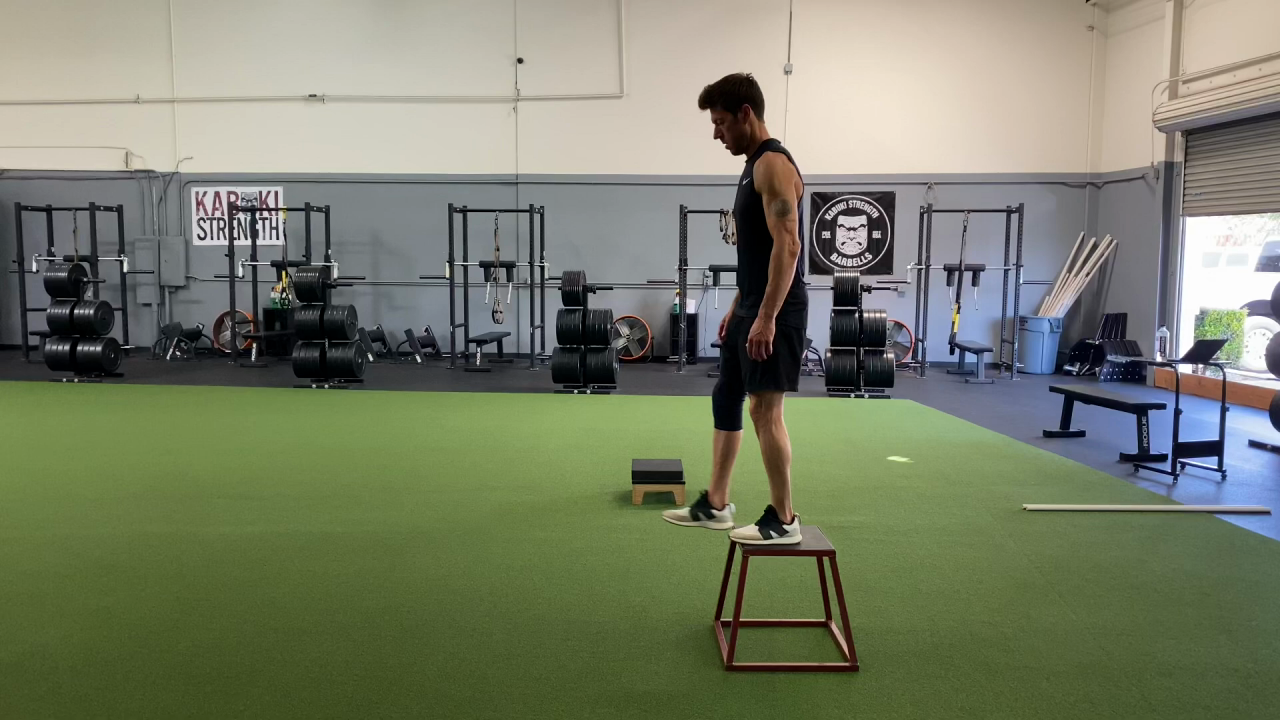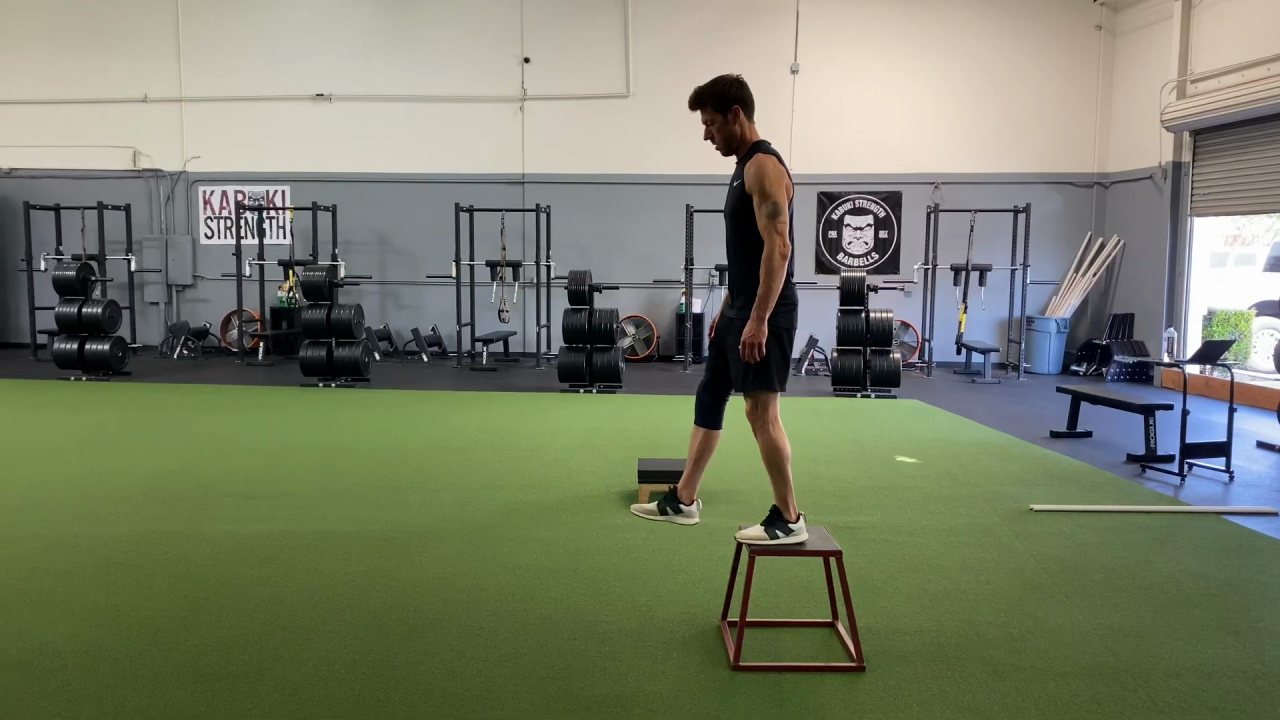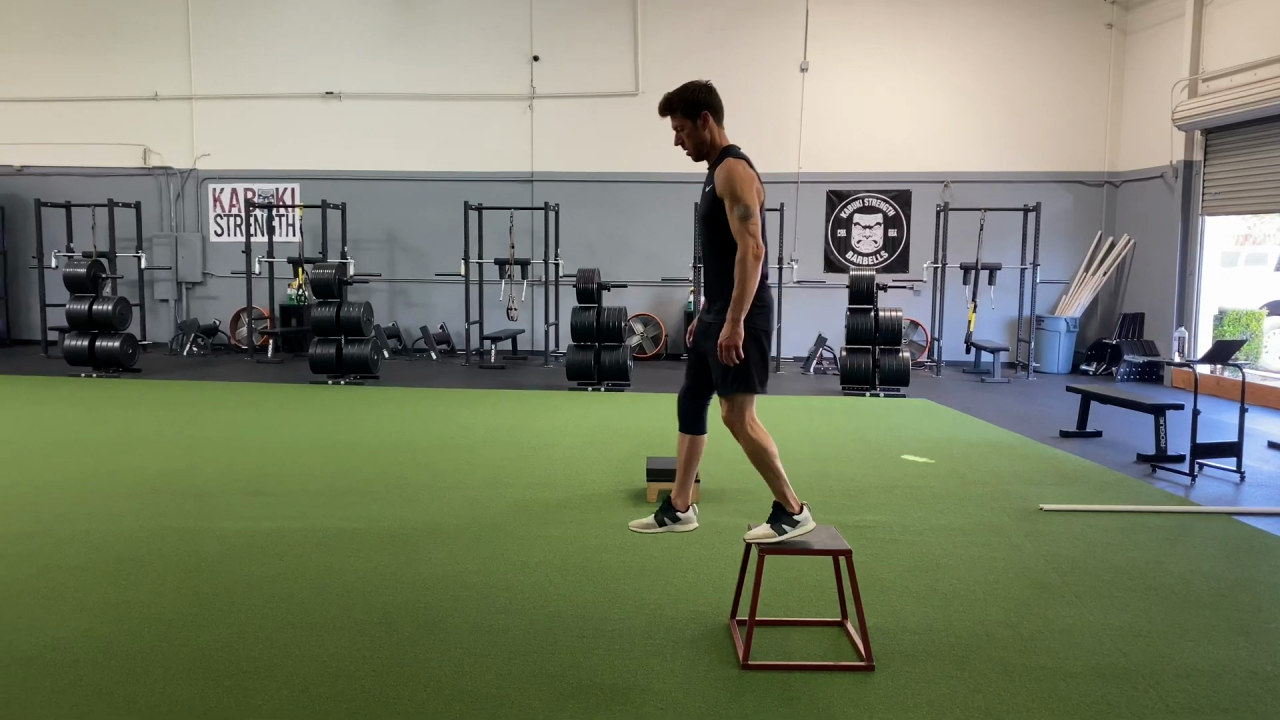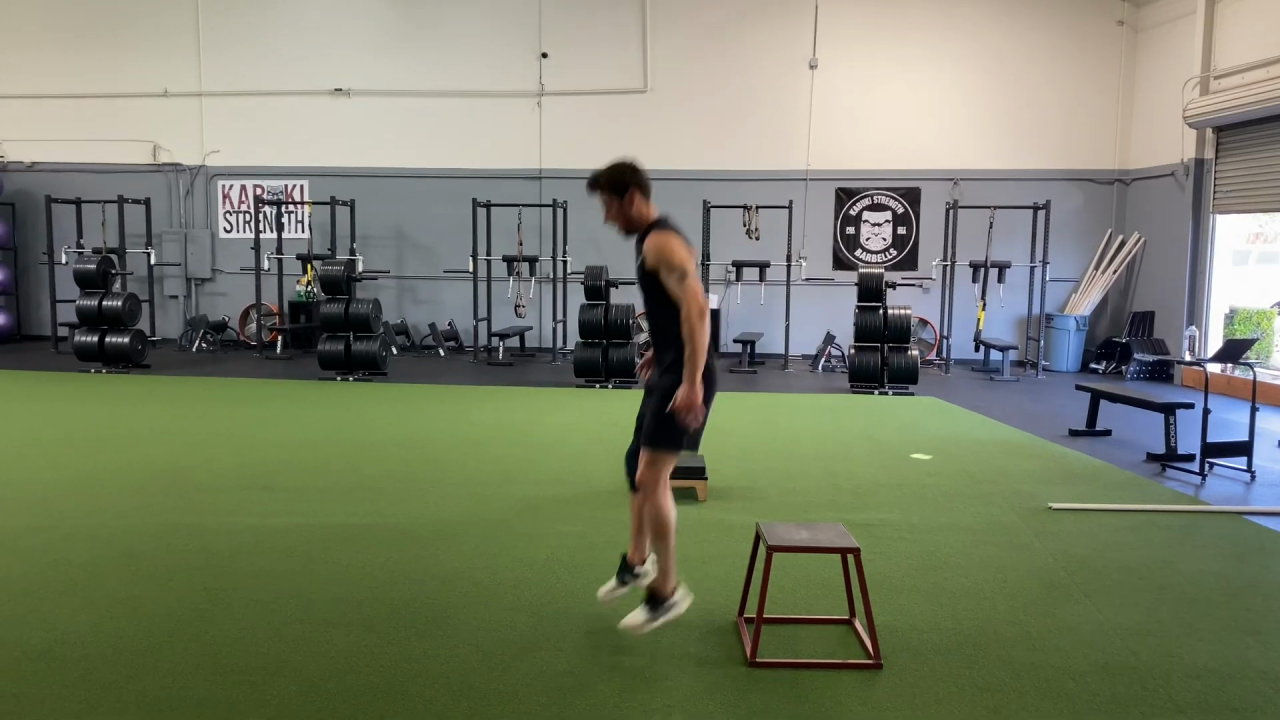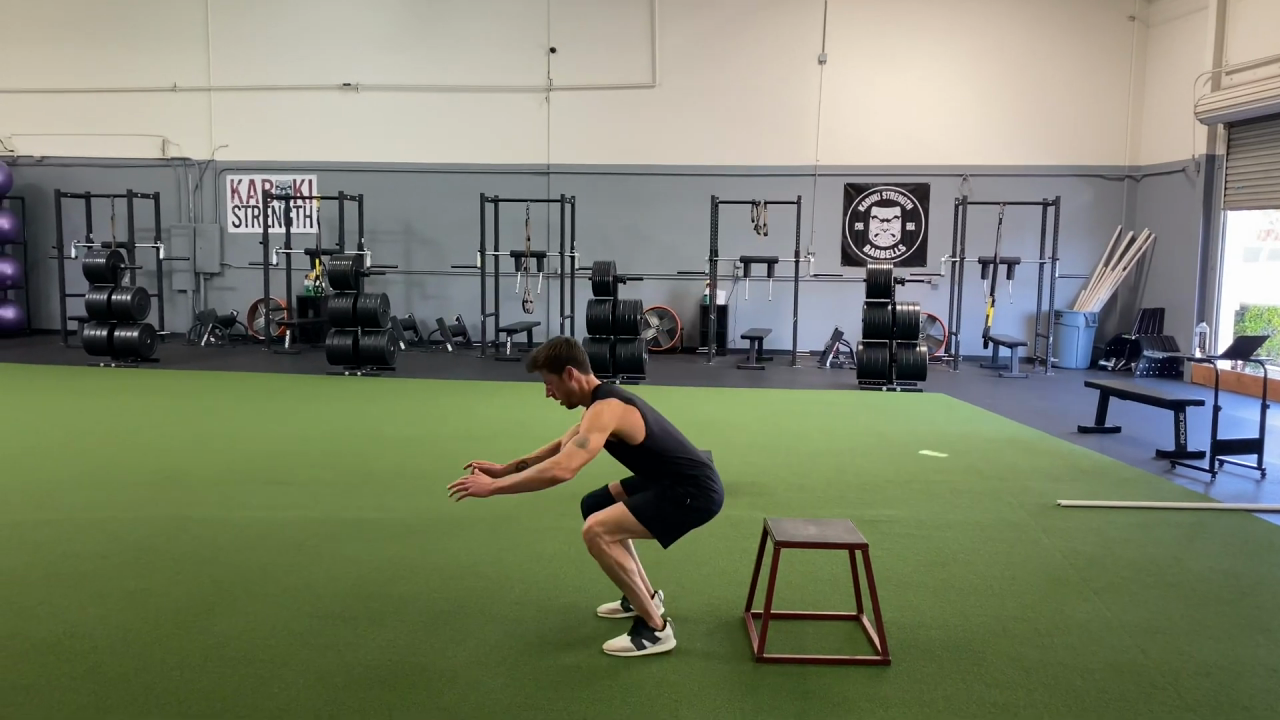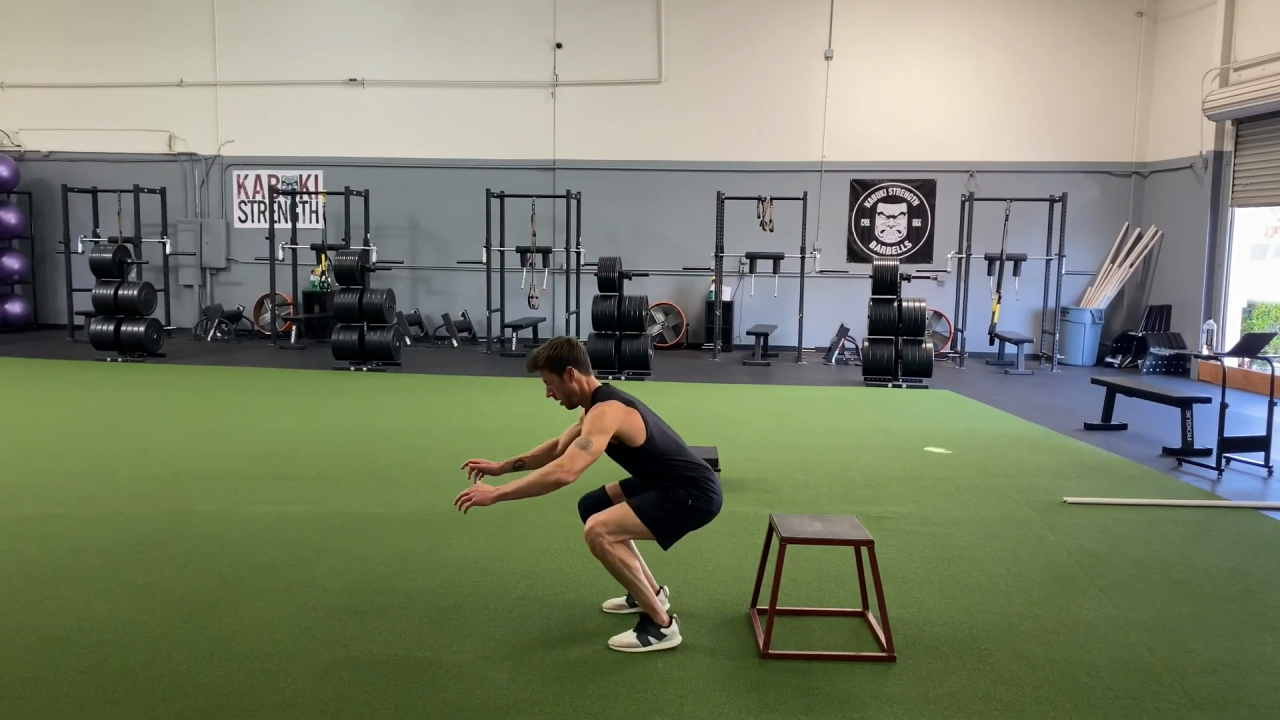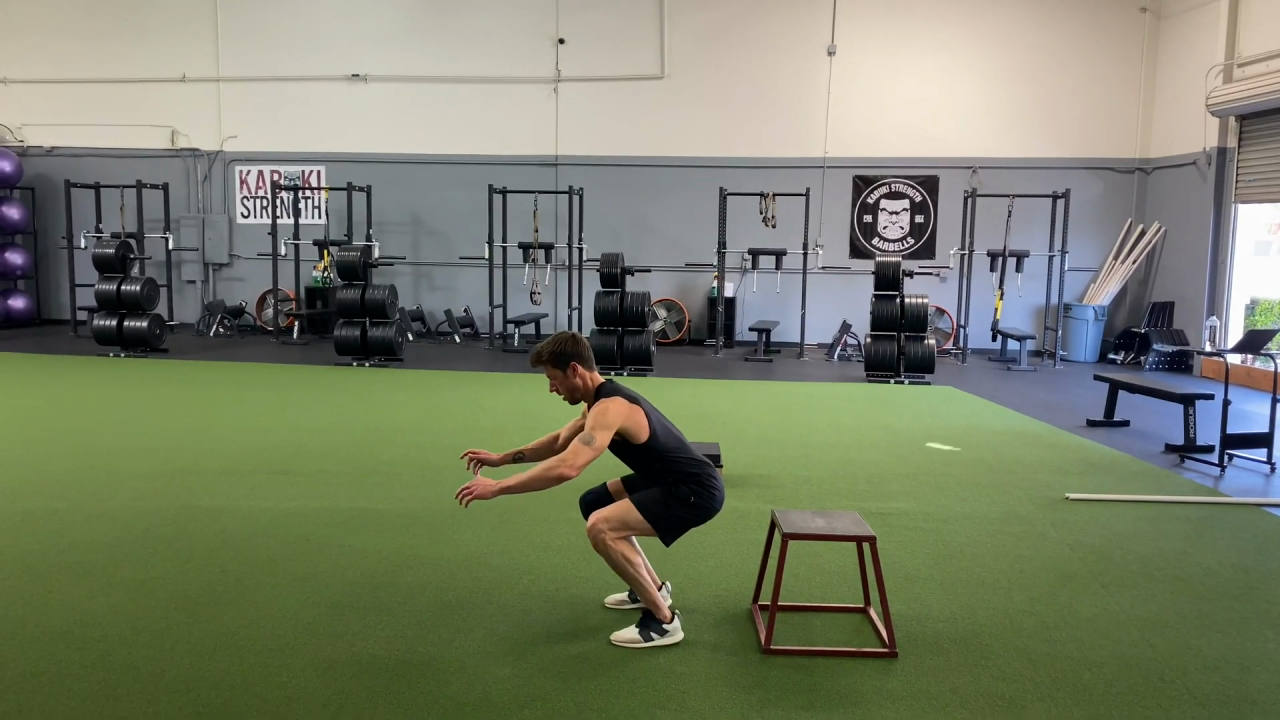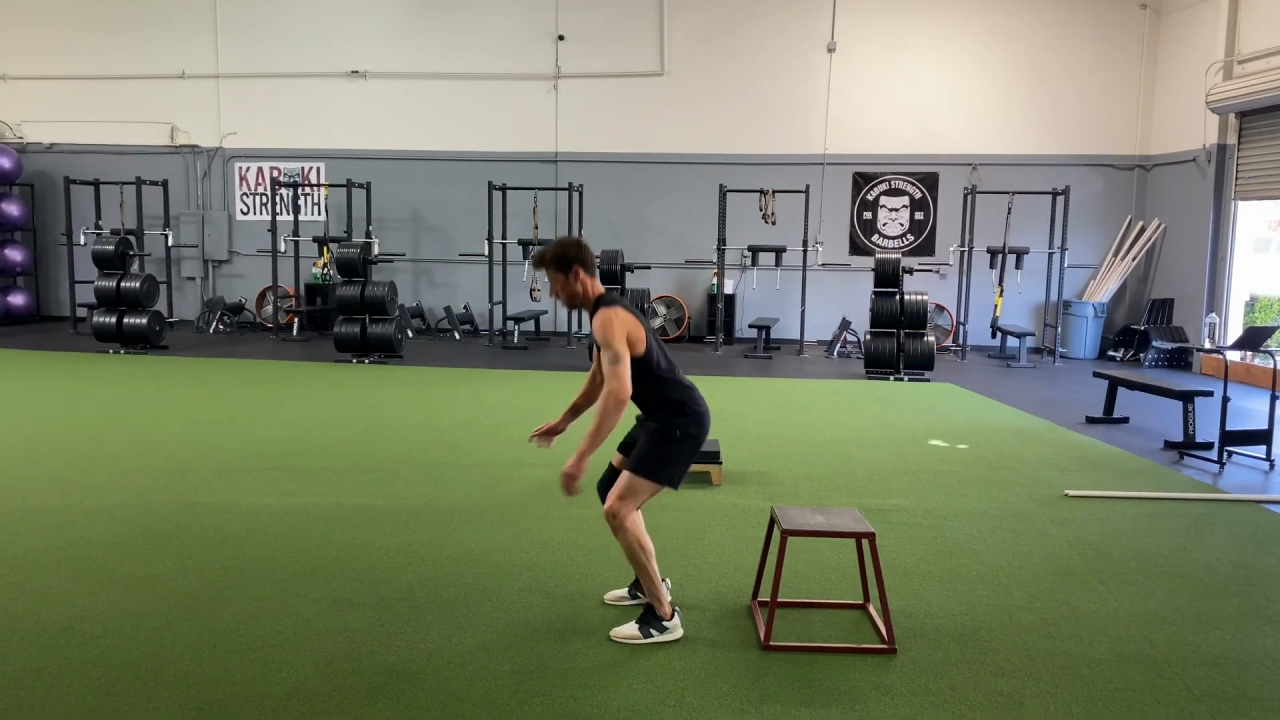
dt=0.4s
person 1, frame 1
left shoulder: (773, 164)
right shoulder: (755, 166)
left elbow: (787, 247)
left wrist: (766, 318)
right wrist: (738, 309)
left hip: (774, 313)
right hip: (752, 309)
left knee: (765, 412)
right knee: (725, 401)
left ankle: (783, 520)
right ankle: (715, 505)
person 1, frame 2
left shoulder: (764, 166)
right shoulder: (745, 168)
left elbow: (778, 249)
left wrist: (758, 320)
right wrist: (727, 309)
left hip: (763, 314)
right hip: (740, 310)
left knee: (761, 413)
right knee: (709, 399)
left ankle: (788, 519)
right ankle: (682, 501)
person 1, frame 3
left shoulder: (733, 170)
right shoulder: (717, 171)
left elbow: (752, 250)
left wrist: (736, 322)
left hip: (739, 316)
right hip: (717, 314)
left knee: (738, 417)
right knee: (689, 405)
left ankle: (792, 512)
right ankle: (678, 508)
person 1, frame 4
left shoulder: (659, 243)
right shoulder: (656, 240)
left elbow: (696, 311)
left wrist: (692, 384)
right wrist: (655, 355)
left hip: (684, 380)
right hip: (670, 371)
left knee: (650, 478)
right knee: (637, 467)
left ankle: (666, 592)
right ankle: (636, 566)
person 1, frame 5
left shoulder: (604, 410)
right shoulder: (605, 400)
left elbow: (560, 470)
right elbow: (562, 447)
left wrist: (493, 487)
right wrist: (503, 469)
left hip: (695, 492)
right hip: (675, 481)
left knee: (596, 531)
right knee: (594, 507)
left ankle: (656, 630)
right ankle: (644, 596)
person 1, frame 6
left shoulder: (606, 412)
right shoulder: (602, 403)
left elbow: (564, 472)
right elbow: (559, 447)
left wrist: (495, 494)
right wrist: (502, 467)
left hip: (694, 494)
right hip: (670, 481)
left knee: (598, 531)
right knee: (592, 507)
left ankle: (661, 625)
right ankle: (651, 591)
person 1, frame 7
left shoulder: (609, 409)
right shoulder: (603, 400)
left elbow: (567, 467)
right elbow: (560, 441)
left wrist: (497, 487)
right wrist: (501, 458)
left hip: (696, 491)
right hip: (672, 479)
left knee: (601, 527)
right knee: (593, 504)
left ankle: (663, 621)
right ankle: (653, 587)
person 1, frame 8
left shoulder: (608, 319)
right shoulder: (607, 311)
left elbow: (617, 394)
right elbow: (599, 378)
left wrist: (580, 458)
right wrist: (563, 421)
left hip: (679, 421)
right hip: (663, 416)
left knee: (617, 508)
right knee: (610, 489)
left ankle: (664, 617)
right ankle: (650, 583)
